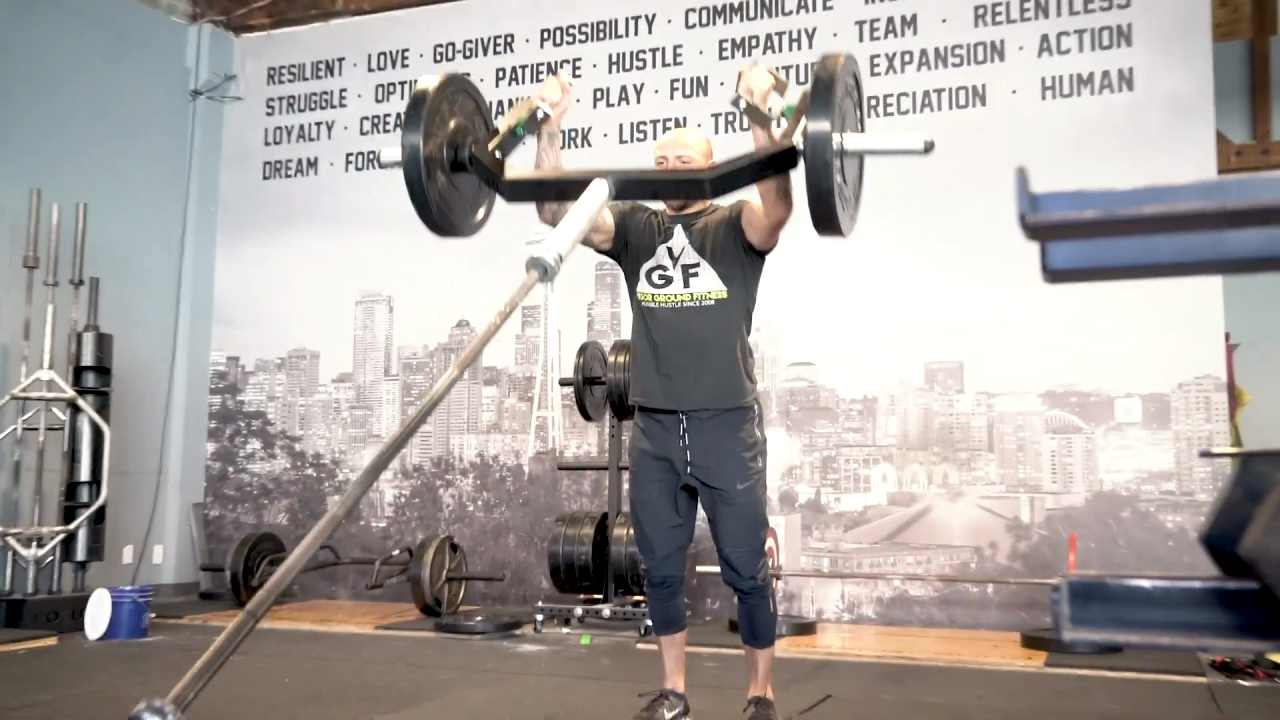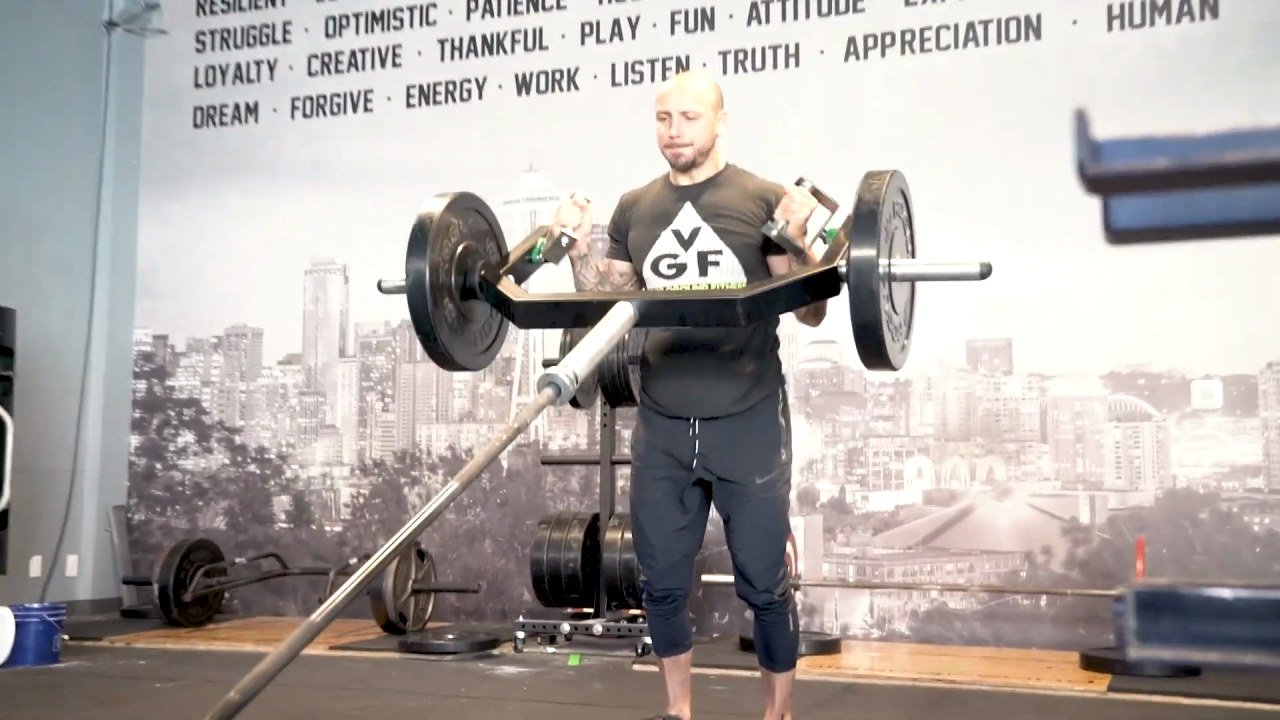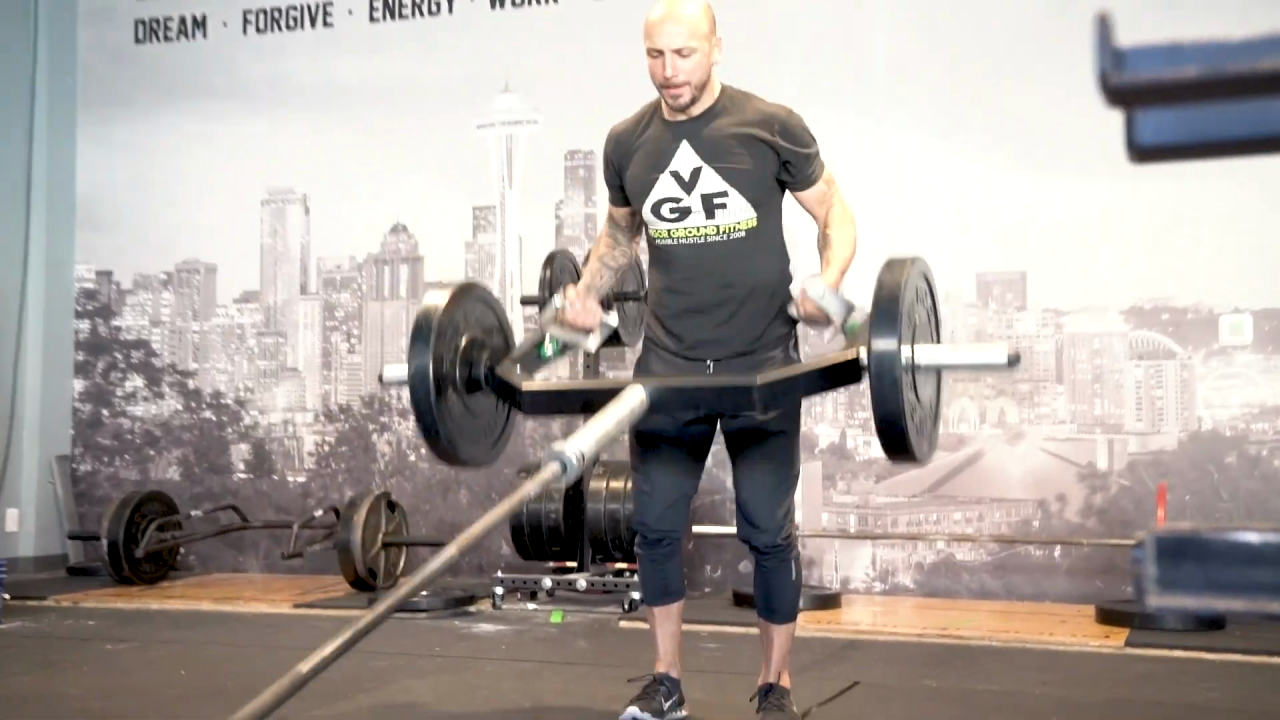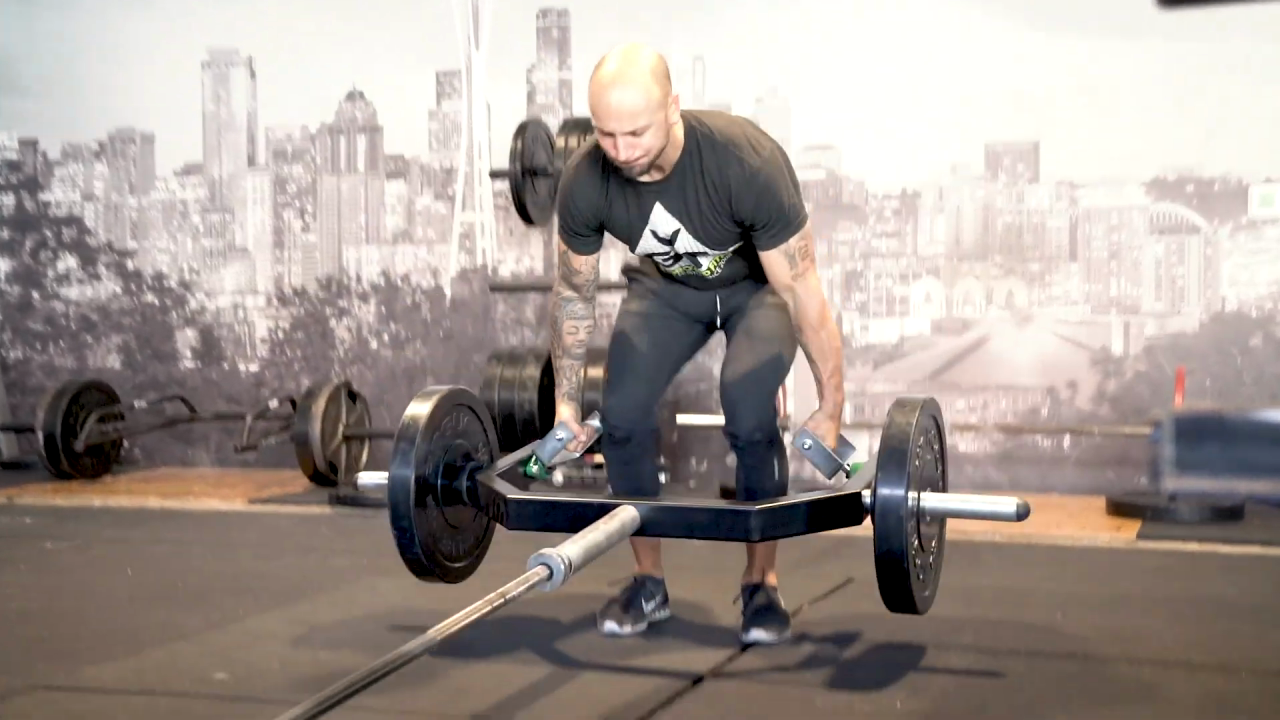
dt=0.4s
person 1, frame 1
left shoulder: (736, 230)
right shoulder: (635, 229)
left elbow: (775, 208)
right elbow: (558, 211)
left wrist: (761, 116)
right wrist: (549, 127)
left hip: (726, 426)
right hip: (654, 430)
left knee: (745, 571)
right knee: (661, 570)
person 1, frame 2
left shoulder: (760, 199)
right shoulder: (635, 209)
left elbow: (811, 310)
right elbow: (604, 301)
left wrist: (797, 240)
right wrist: (577, 247)
left hip: (747, 424)
right hip: (661, 428)
left knee: (763, 584)
right knee: (662, 584)
person 1, frame 3
left shoulder: (771, 126)
right shoulder: (626, 141)
left elbow: (836, 216)
left wrist: (828, 283)
right wrist: (586, 291)
left hip: (760, 360)
right hip: (668, 362)
left knee: (765, 527)
right knee: (656, 522)
person 1, frame 4
left shoulder: (747, 163)
right shoulder: (583, 182)
left elbow: (804, 293)
right elbow: (574, 291)
right wrist: (565, 400)
left hip: (757, 283)
right hip: (667, 283)
left knee: (748, 412)
right knee: (623, 415)
